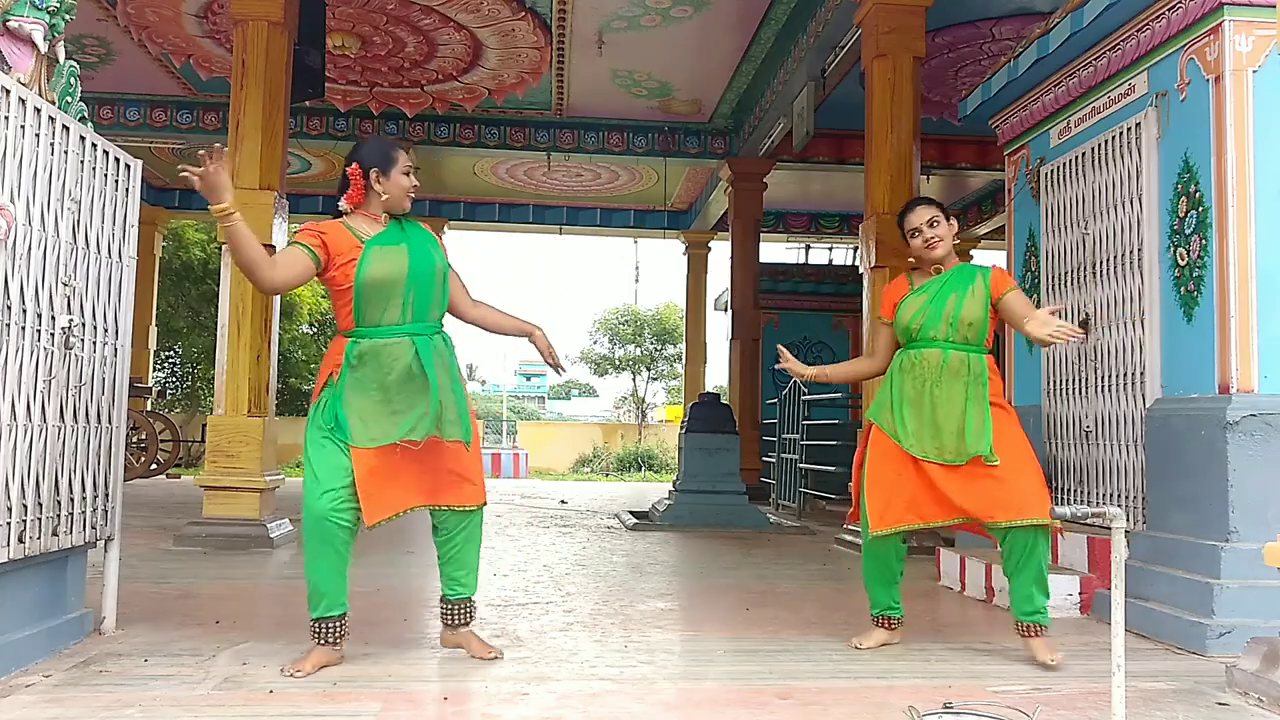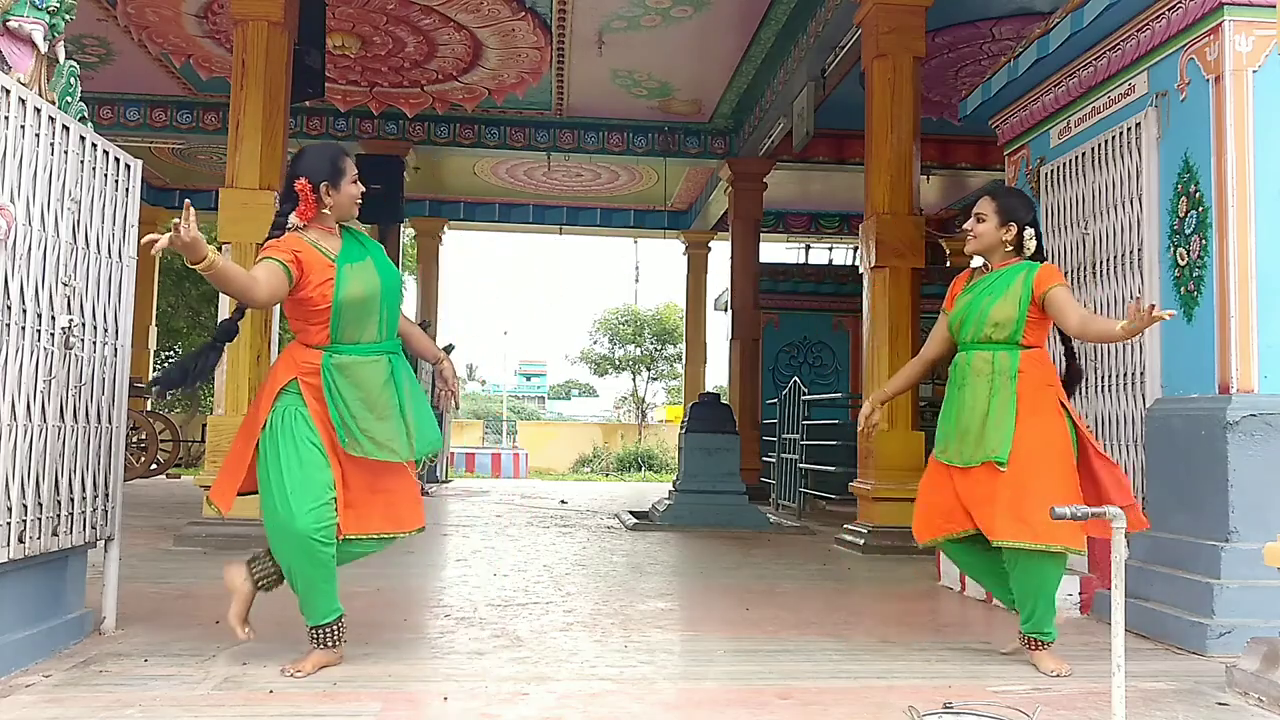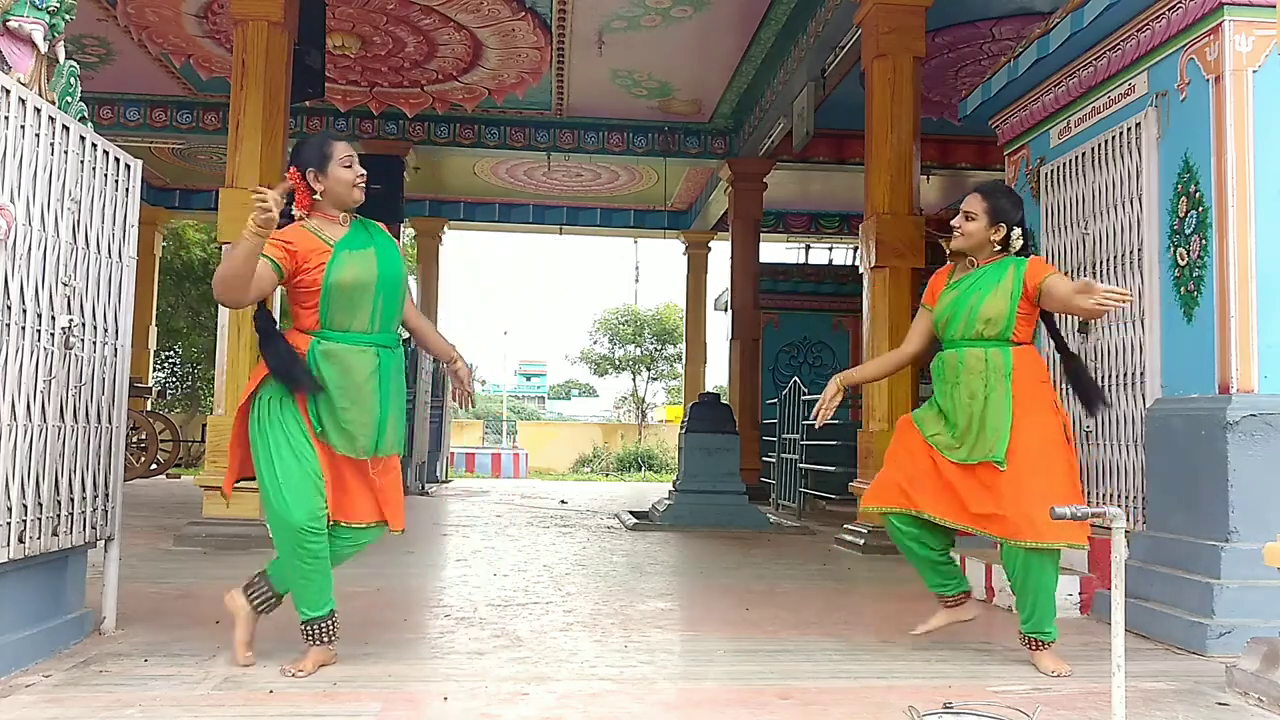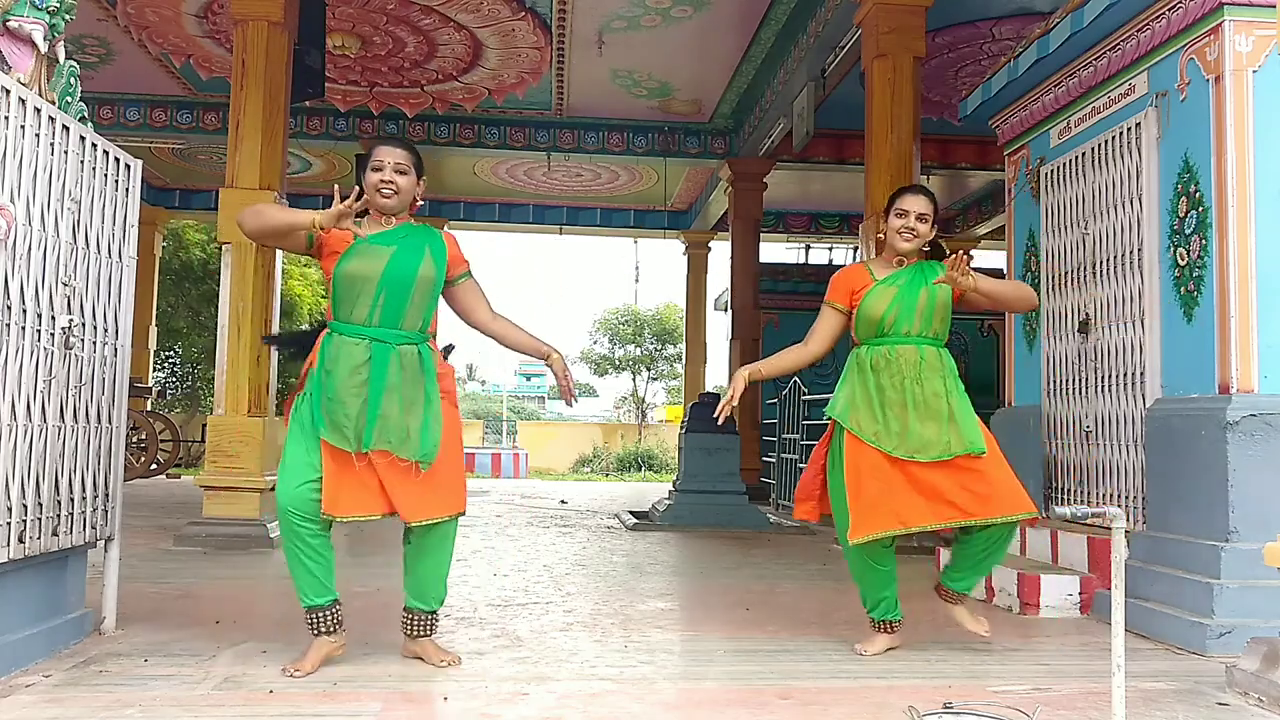
dt=0.4s
person 1, frame 1
left shoulder: (421, 236)
right shoulder: (328, 237)
left elbow: (465, 305)
right elbow: (268, 274)
left wrist: (529, 330)
right wrist: (223, 206)
left hip: (429, 383)
right hip: (359, 385)
left knee: (459, 497)
right knee: (327, 506)
left ankle: (456, 622)
right ankle: (326, 638)
person 1, frame 2
left shoulder: (361, 243)
right shoulder: (290, 252)
left elbow: (389, 315)
right elbow: (253, 289)
left wrist: (437, 357)
right wrist: (197, 251)
left hip: (376, 398)
right hip: (313, 399)
left knee: (375, 524)
right knee: (307, 523)
left ankle: (256, 573)
right ankle: (327, 639)
person 1, frame 3
left shoulder: (379, 237)
right shoulder: (291, 241)
left elbow: (409, 314)
right elbow: (228, 293)
left wrist: (454, 359)
right wrist: (259, 226)
left hip: (373, 394)
right hip: (306, 391)
left knee: (364, 519)
right knee: (300, 515)
left ankle: (253, 596)
right ankle: (320, 637)
person 1, frame 4
left shoulder: (440, 246)
right shoulder: (339, 233)
left elbow: (487, 318)
right elbow: (250, 221)
left wrist: (549, 353)
right wrist: (319, 220)
left hip: (413, 388)
right hip: (338, 383)
left knee: (433, 506)
right knee: (300, 499)
left ankle: (419, 630)
right ankle: (327, 631)
person 2, frame 1
left shoulder: (989, 280)
right shoulder: (898, 289)
left elbow: (1028, 319)
right elbow: (874, 362)
left wrist: (1041, 327)
right wrist: (810, 373)
left hip: (973, 408)
right hip: (905, 410)
left knee: (1021, 510)
right knee: (887, 515)
left ankle: (1033, 626)
right ankle: (887, 620)
person 2, frame 2
left shoulder: (1039, 277)
right shoulder: (963, 284)
left elbow: (1076, 321)
right elbow: (929, 354)
left wrist: (1126, 326)
right wrist: (880, 395)
left hip: (1023, 410)
right hip: (968, 414)
left knee: (1027, 522)
right knee: (959, 529)
left ankle: (1038, 638)
right ankle: (1029, 614)
person 2, frame 3
left shoulder: (1026, 272)
right shoulder: (942, 279)
left elbow: (1101, 300)
right elbow: (908, 350)
left wrist: (1084, 297)
right wrist: (845, 379)
left hip: (1013, 408)
right hip: (948, 409)
left knee: (1025, 518)
right knee: (899, 505)
left ankle: (1038, 638)
right ankle: (954, 596)
person 2, frame 4
left shoulder: (946, 275)
right shoulder: (851, 278)
left elbow: (1027, 299)
right elbow: (812, 347)
left wrist: (972, 285)
right wrist: (750, 372)
left hip: (938, 405)
right hip: (871, 407)
left knee: (996, 504)
right knee: (868, 520)
left ankle: (954, 589)
right ankle: (885, 622)
